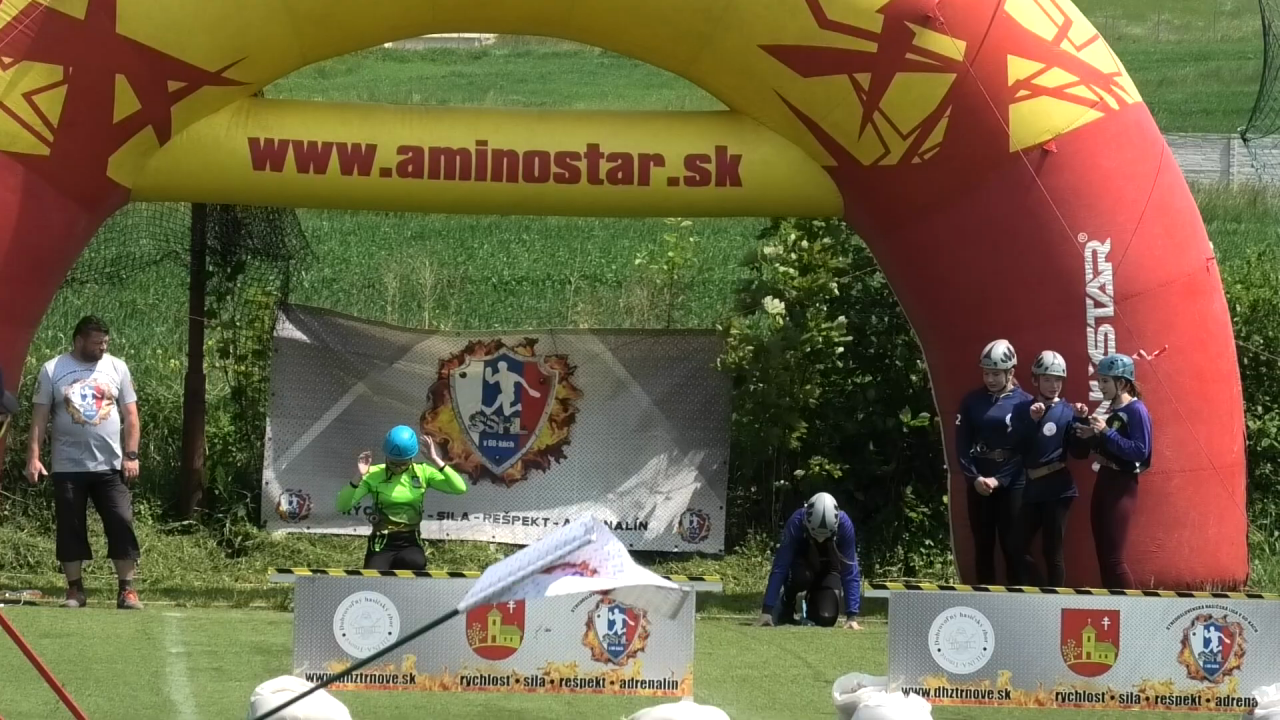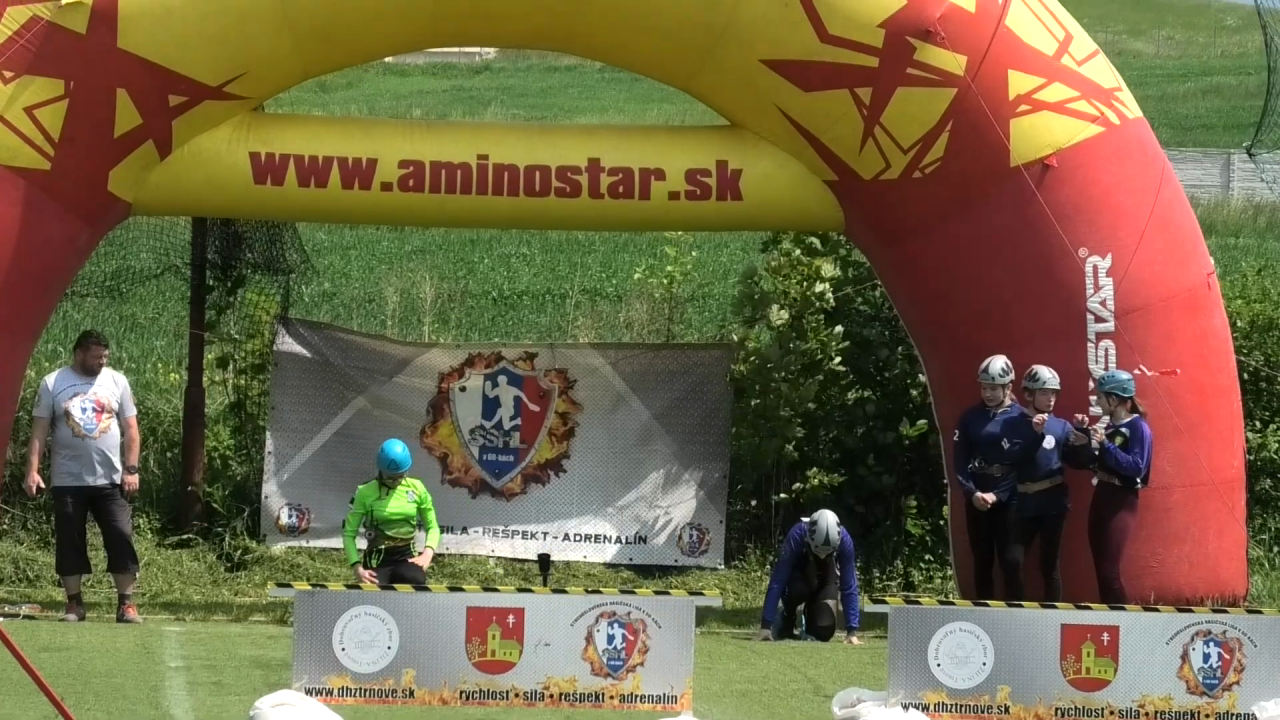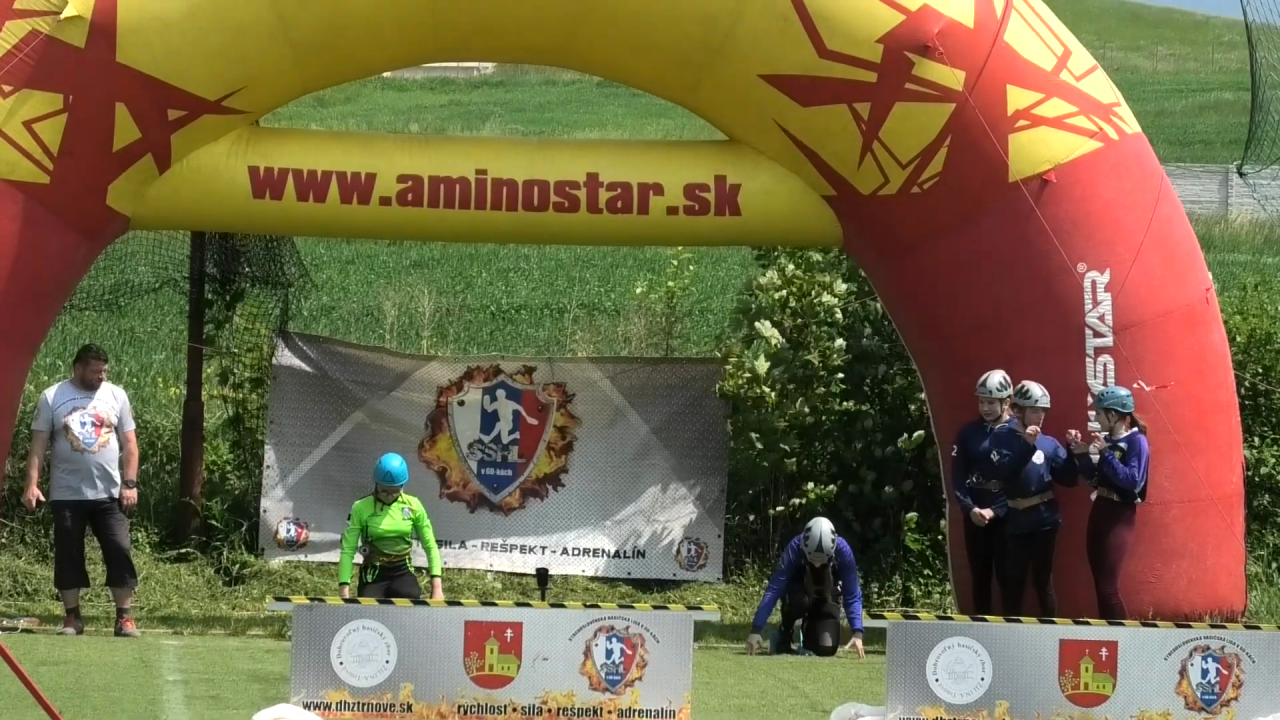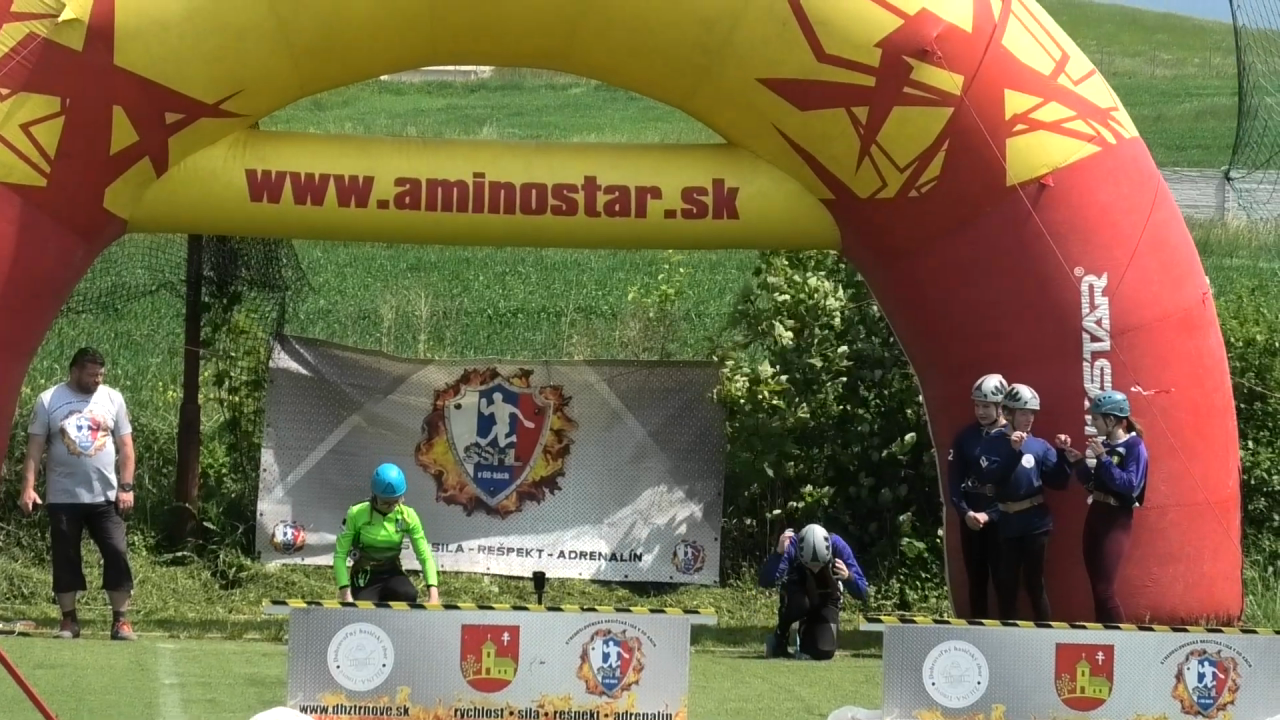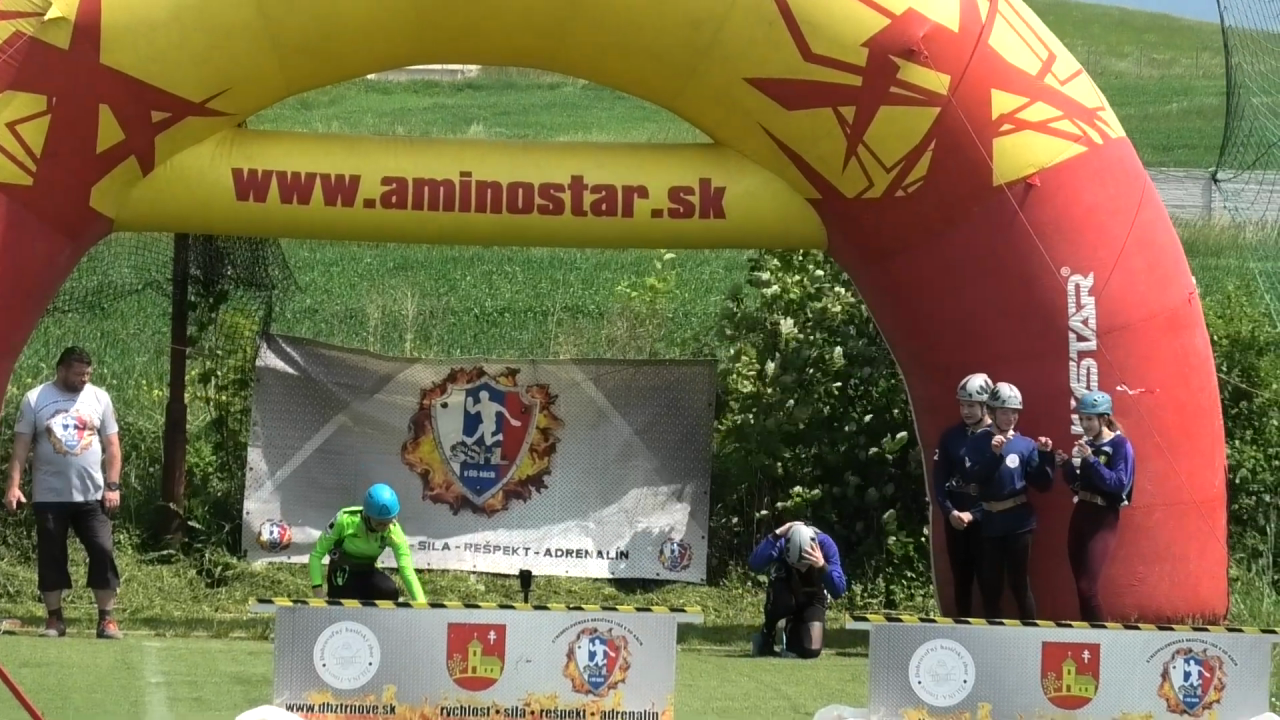
dt=0.3s
person 1, frame 1
left shoulder: (117, 367)
right shoulder: (52, 370)
left elbow: (130, 415)
right elbow: (39, 417)
left wrist: (131, 455)
right wrist: (33, 457)
left hip: (110, 465)
right hip: (68, 467)
left knee: (121, 524)
right knee: (70, 528)
left ankle: (126, 589)
right ankle: (75, 589)
person 1, frame 2
left shoulder: (117, 381)
right shoulder: (52, 383)
left elbow: (130, 428)
right elbow: (39, 431)
left wrist: (131, 469)
right wrist: (32, 470)
left hip: (110, 480)
right hip: (67, 481)
left knee: (121, 538)
right knee: (69, 542)
left ankle: (126, 603)
right ankle: (74, 603)
person 1, frame 3
left shoulder: (116, 396)
right shoulder: (52, 397)
left elbow: (129, 443)
right elbow: (38, 444)
left wrist: (130, 484)
right wrist: (31, 484)
left hip: (109, 493)
right hip: (66, 495)
left knee: (119, 552)
right knee: (68, 555)
left ankle: (124, 617)
right ankle: (72, 617)
person 1, frame 4
left shoulder: (113, 398)
right shoulder: (48, 400)
left elbow: (126, 446)
right elbow: (35, 447)
left wrist: (126, 487)
right wrist: (28, 487)
left hip: (106, 497)
right hip: (63, 497)
left knee: (117, 555)
right knee: (65, 559)
left ankle: (121, 620)
right ankle: (69, 620)
person 1, frame 5
left shoulder: (100, 397)
right shoulder: (35, 399)
left elbow: (112, 445)
left wrist: (113, 486)
left hip: (92, 496)
right hip: (49, 497)
left knee: (103, 554)
right knee: (51, 557)
left ankle: (107, 619)
right ankle: (54, 618)
person 2, frame 1
left shoulder: (1024, 403)
right shoulder: (972, 401)
right elbow: (962, 445)
left wrist: (998, 480)
right wrist: (974, 477)
left hip: (1012, 483)
right hip: (977, 481)
left knee: (1012, 545)
right knee: (982, 544)
person 2, frame 2
left shoulder: (1022, 418)
right shoulder: (970, 417)
right elbow: (959, 460)
left wrist: (997, 495)
right wrist: (972, 492)
left hip: (1009, 498)
right hip: (975, 497)
left knee: (1009, 560)
right knee: (981, 560)
person 2, frame 3
right shoulder: (968, 432)
right elbow: (958, 476)
left wrist: (995, 510)
right wrist: (970, 508)
left hip: (1007, 513)
right hip: (974, 513)
left knee: (1007, 575)
right knee: (979, 575)
person 2, frame 4
right shoulder: (965, 436)
right elbow: (954, 480)
left wrist: (989, 515)
right wrist: (965, 512)
left hip: (1002, 518)
right hip: (970, 516)
right knee: (976, 579)
person 2, frame 5
right shoulder: (951, 436)
right elbow: (939, 479)
left wrist: (973, 514)
right wrist: (949, 511)
right hip: (955, 516)
right knee: (961, 578)
person 3, frame 1
left shoulder: (1069, 412)
right shoulder: (1023, 409)
right wrist: (1032, 421)
left hip: (1058, 489)
right hip: (1032, 488)
left knee: (1052, 551)
person 3, frame 2
left shoulder: (1061, 426)
right shoulder: (1015, 424)
left elbow: (1080, 462)
left wrist: (1082, 433)
right wrist: (1035, 433)
left hip: (1053, 502)
right hip: (1025, 503)
left knee: (1049, 565)
right knee: (1012, 560)
person 3, frame 3
left shoulder: (1050, 443)
right shoulder: (1001, 438)
left elbow: (1069, 478)
right wrist: (1027, 445)
left hip: (1045, 518)
right hip: (1015, 519)
left knee: (1043, 580)
right knee: (1013, 581)
person 3, frame 4
left shoulder: (1040, 446)
right shoulder: (992, 443)
left elbow: (1059, 482)
right elbow: (990, 477)
left wrist: (1063, 455)
right wrist: (1013, 451)
left hip: (1035, 522)
right hip: (1006, 523)
left knee: (1035, 584)
right knee: (1006, 584)
person 3, frame 5
left shoulder: (1026, 444)
right shoulder: (978, 442)
left elbow: (1043, 484)
right elbow: (974, 477)
left wrist: (1045, 455)
right wrist: (993, 454)
left hip: (1019, 521)
right hip: (989, 521)
left knee: (1019, 583)
right knee: (990, 583)
person 4, frame 1
left shoulder: (1136, 410)
right shoulder: (1112, 409)
left elbow: (1140, 451)
left wrist: (1106, 432)
right wrist: (1090, 433)
left hip: (1122, 486)
right hip: (1104, 481)
left knee: (1114, 556)
right knee: (1102, 553)
person 4, frame 2
left shoulder: (1138, 426)
right shoulder: (1110, 425)
left elbow: (1137, 467)
left wrist: (1105, 444)
right wrist: (1086, 442)
left hip: (1122, 501)
right hip: (1101, 495)
left knee: (1110, 570)
right knee: (1100, 568)
person 4, frame 3
left shoulder: (1137, 440)
right shoulder: (1108, 440)
left elbow: (1132, 480)
left wrist: (1105, 453)
right wrist: (1081, 454)
left hip: (1120, 515)
right hip: (1099, 511)
left knee: (1108, 585)
right knee: (1099, 583)
person 4, frame 4
left shoulder: (1134, 446)
right shoulder: (1105, 444)
left elbow: (1129, 485)
left wrist: (1103, 458)
right wrist: (1078, 462)
left hip: (1117, 520)
right hip: (1095, 515)
left knee: (1104, 589)
right knee: (1096, 587)
person 4, frame 5
left shoulder: (1120, 444)
right shoulder: (1088, 444)
left elbow: (1119, 484)
left wrist: (1091, 460)
right wrist: (1067, 465)
left hip: (1103, 519)
right hip: (1080, 514)
left knee: (1087, 586)
right knee: (1081, 585)
